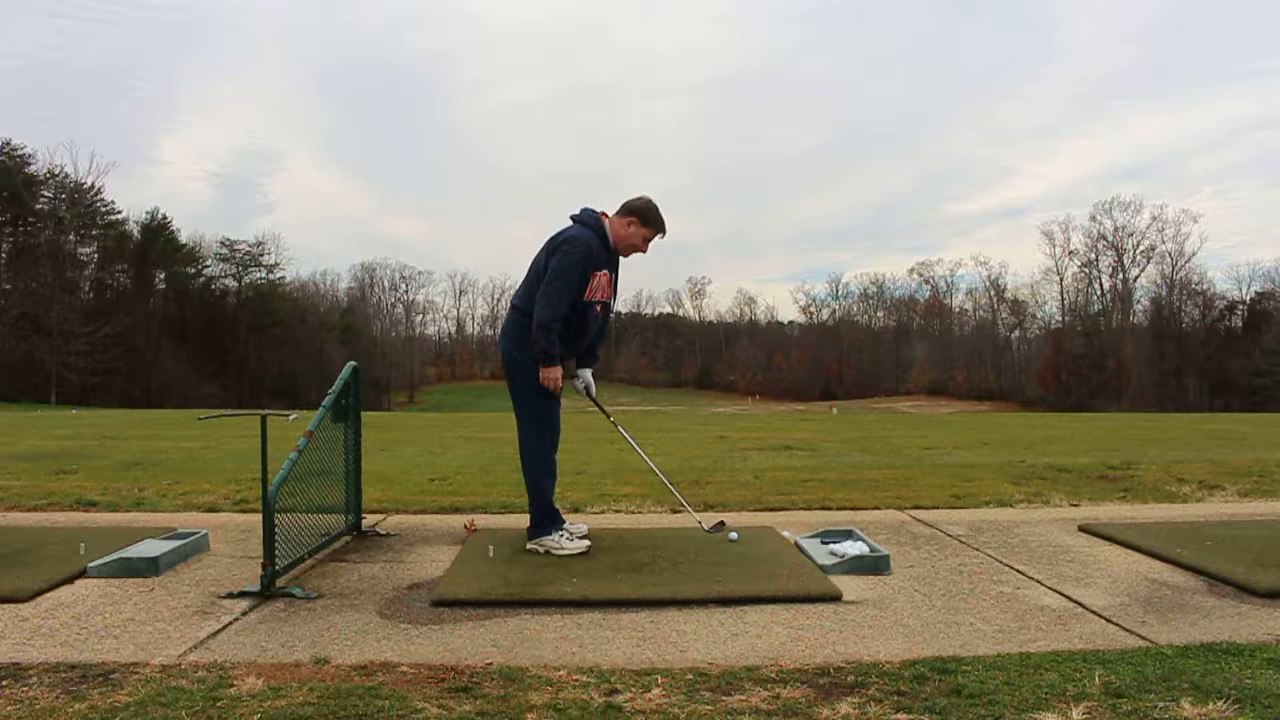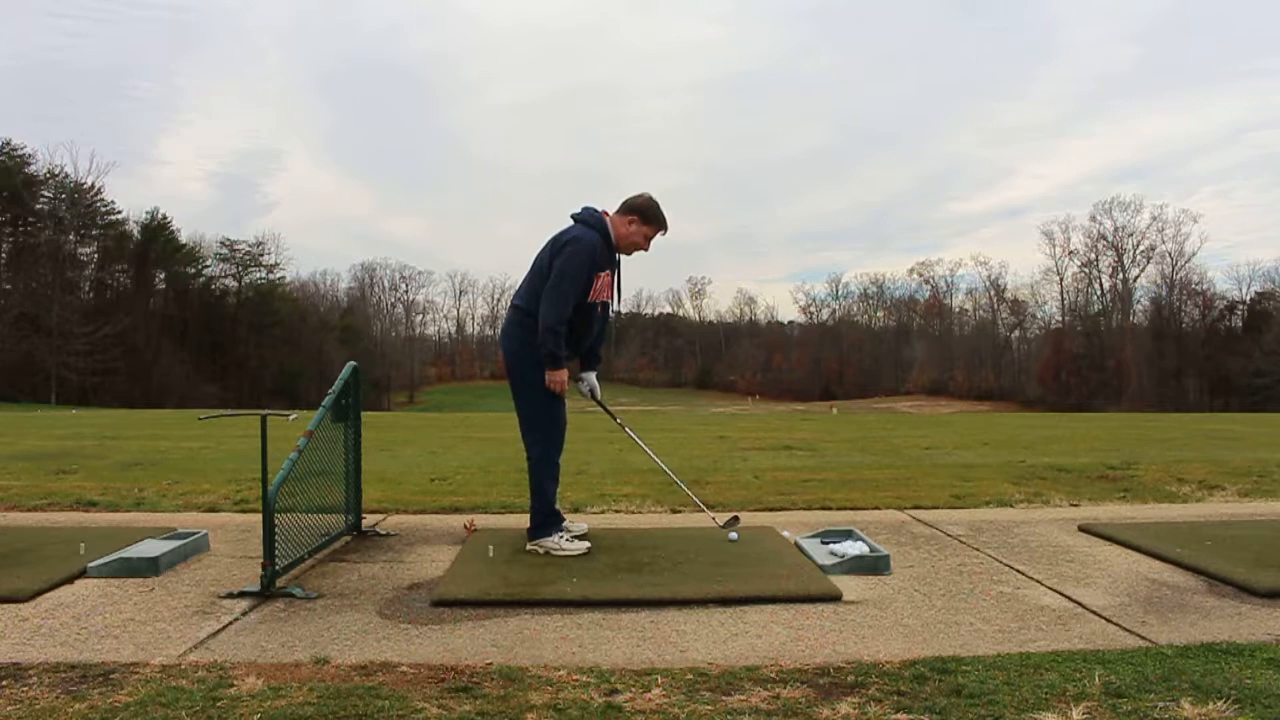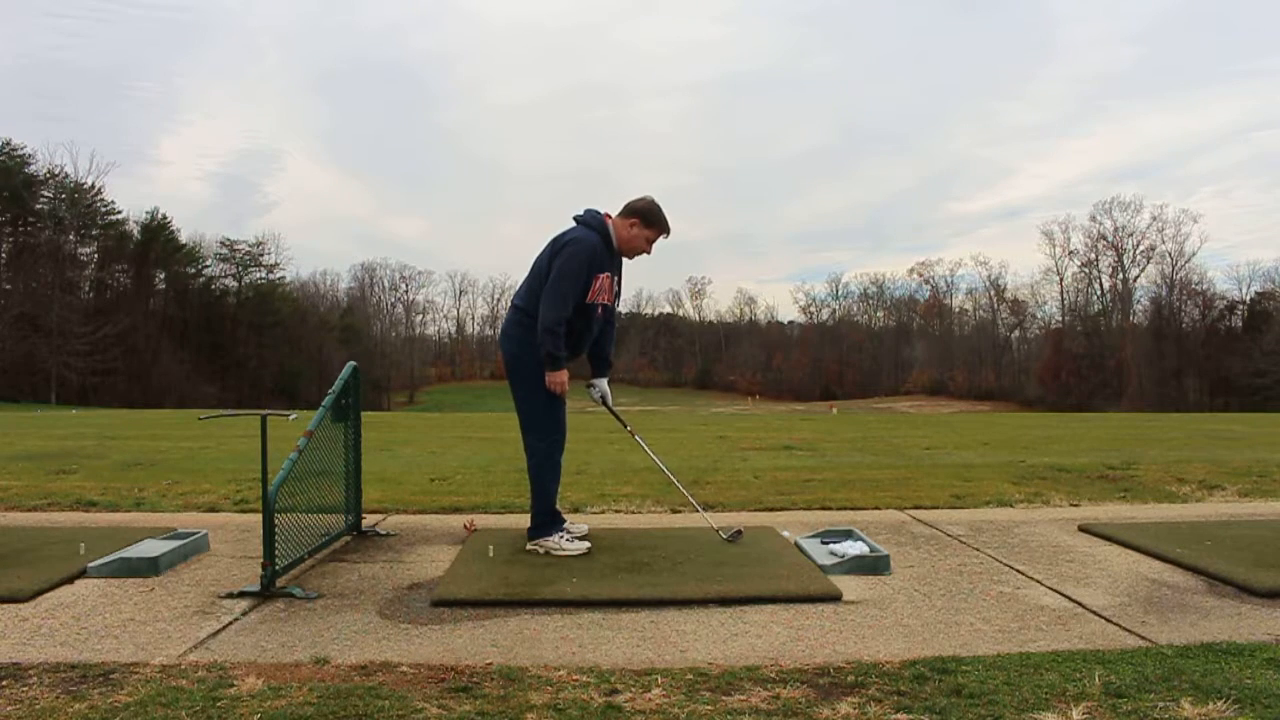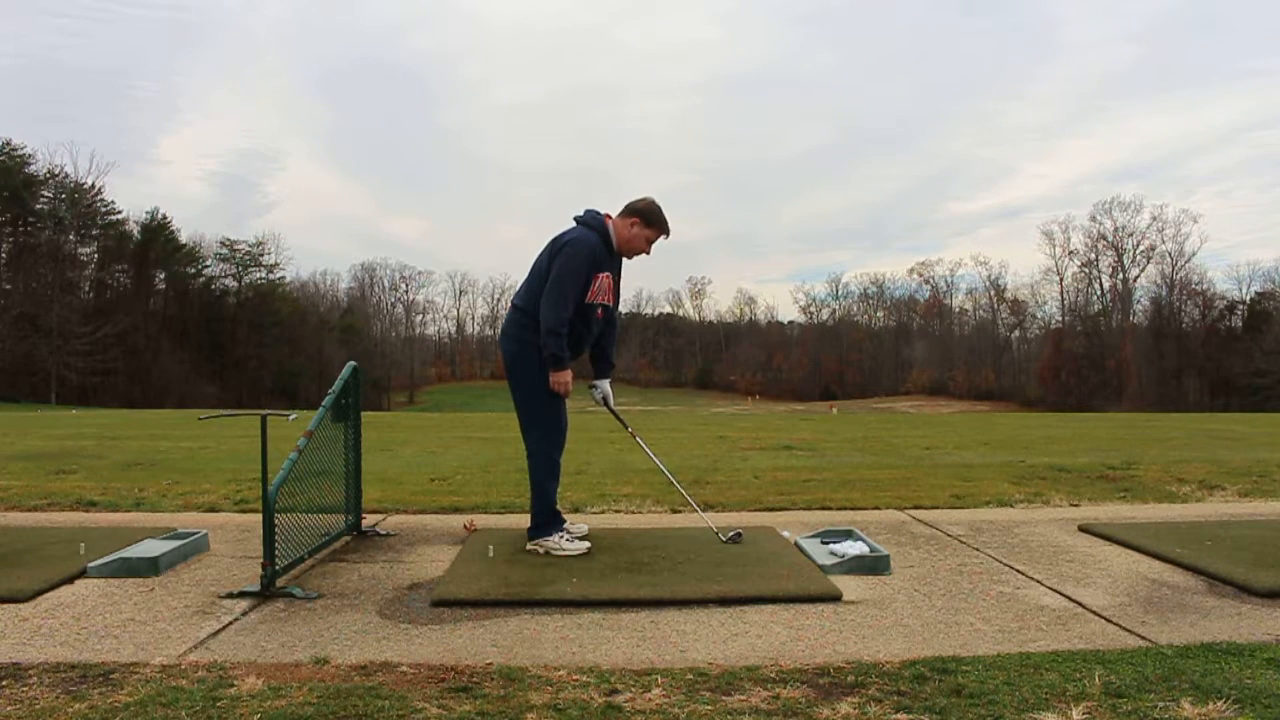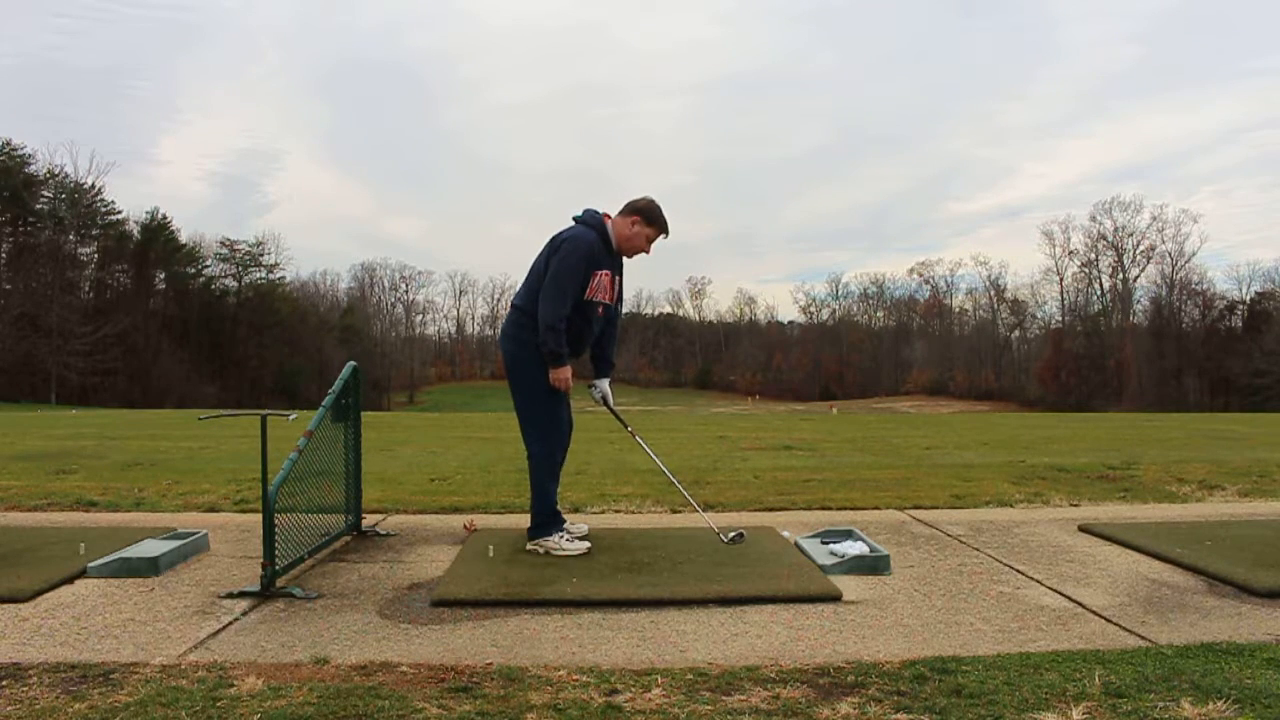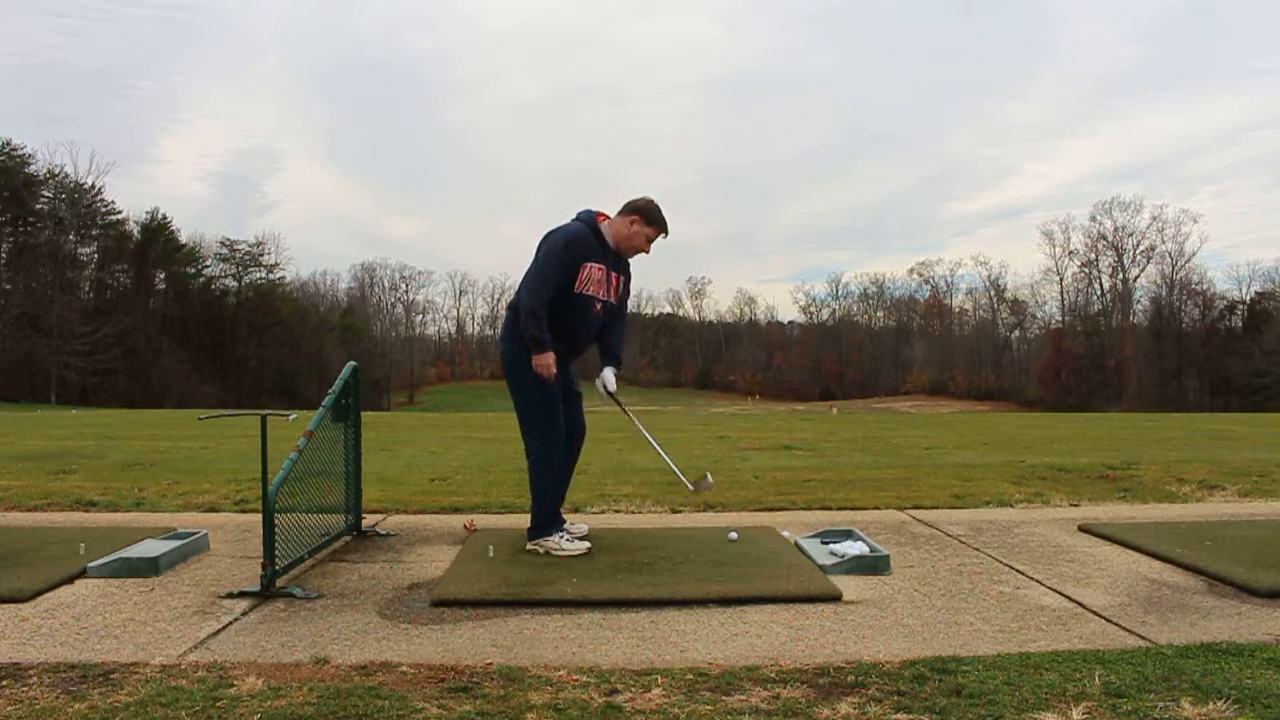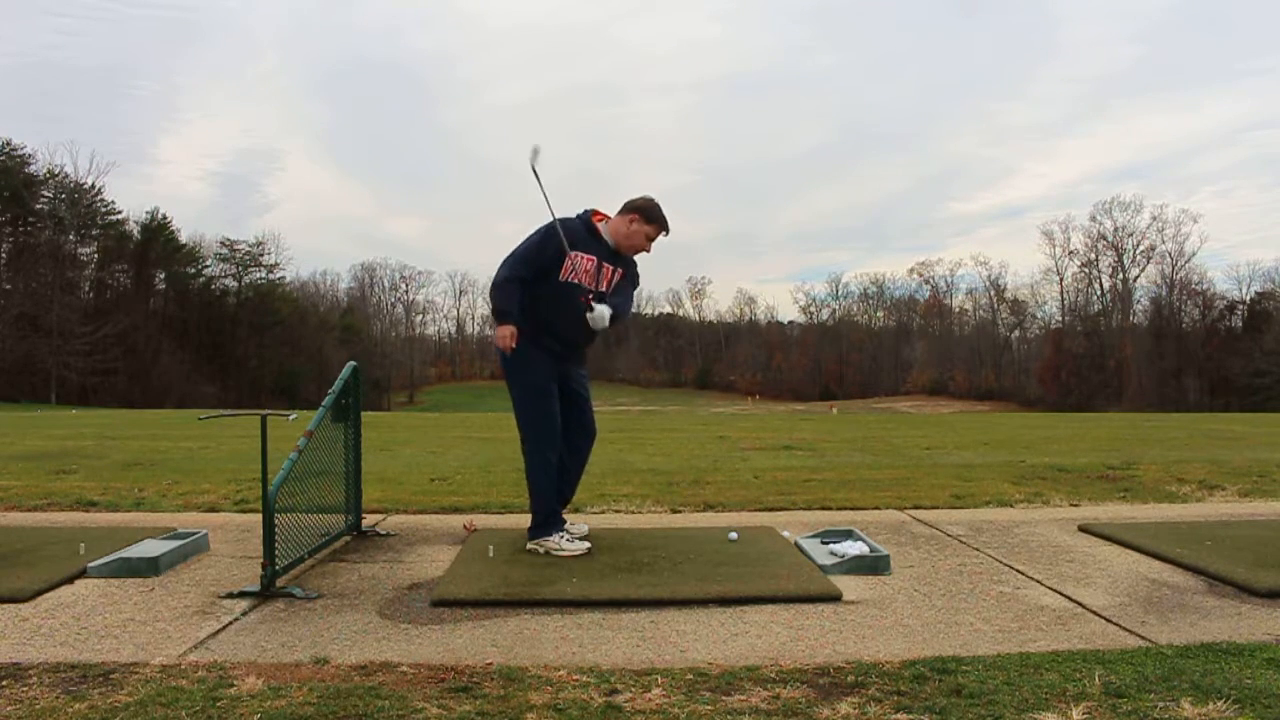
dt=0.3s
person 1, frame 1
left shoulder: (607, 254)
right shoulder: (579, 243)
left elbow: (598, 315)
right elbow: (548, 302)
left wrist: (585, 365)
right wrist: (549, 360)
left hip: (546, 352)
right hip: (528, 346)
left knee: (546, 435)
right knee: (539, 436)
left ankle: (549, 520)
right ankle: (542, 530)
person 1, frame 2
left shoulder: (607, 252)
right shoulder: (582, 244)
left elbow: (597, 315)
right elbow: (554, 305)
left wrist: (589, 367)
right wrist: (556, 362)
left hip: (546, 350)
right hip: (530, 345)
left knee: (552, 434)
right knee: (544, 436)
left ankle: (549, 519)
right ankle: (542, 531)
person 1, frame 3
left shoulder: (610, 256)
right shoulder: (582, 245)
left elbow: (605, 319)
right elbow: (553, 306)
left wrist: (600, 373)
right wrist: (555, 363)
left hip: (546, 350)
right hip: (529, 345)
left knee: (552, 435)
right knee: (545, 436)
left ankle: (549, 519)
right ankle: (543, 531)
person 1, frame 4
left shoulder: (611, 257)
right shoulder: (582, 245)
left elbow: (606, 320)
right elbow: (554, 306)
left wrist: (602, 374)
right wrist: (558, 363)
left hip: (546, 350)
right hip: (528, 345)
left knee: (554, 434)
right knee: (545, 436)
left ankle: (549, 519)
right ankle: (543, 530)
person 1, frame 5
left shoulder: (613, 261)
right shoulder: (580, 243)
left elbow: (609, 320)
right elbow: (552, 303)
left wrist: (602, 374)
right wrist: (557, 360)
left hip: (552, 353)
right hip: (529, 346)
left knee: (559, 434)
right knee: (546, 436)
left ankle: (549, 518)
right ankle: (543, 531)
person 1, frame 6
left shoulder: (619, 265)
right shoulder: (571, 239)
left elbow: (616, 317)
right elbow: (535, 292)
left wrist: (610, 365)
right wrist: (540, 347)
left hip: (559, 355)
right hip: (529, 350)
left knee: (571, 433)
right knee: (546, 436)
left ankle: (550, 516)
right ankle: (543, 530)
person 1, frame 7
left shoulder: (626, 267)
right shoulder: (563, 233)
left elbow: (621, 303)
right elbow: (513, 269)
left wrist: (607, 313)
right wrist: (504, 318)
left hip: (569, 356)
right hip: (528, 348)
left knee: (580, 433)
right knee: (543, 437)
left ankle: (552, 515)
right ankle: (543, 530)
